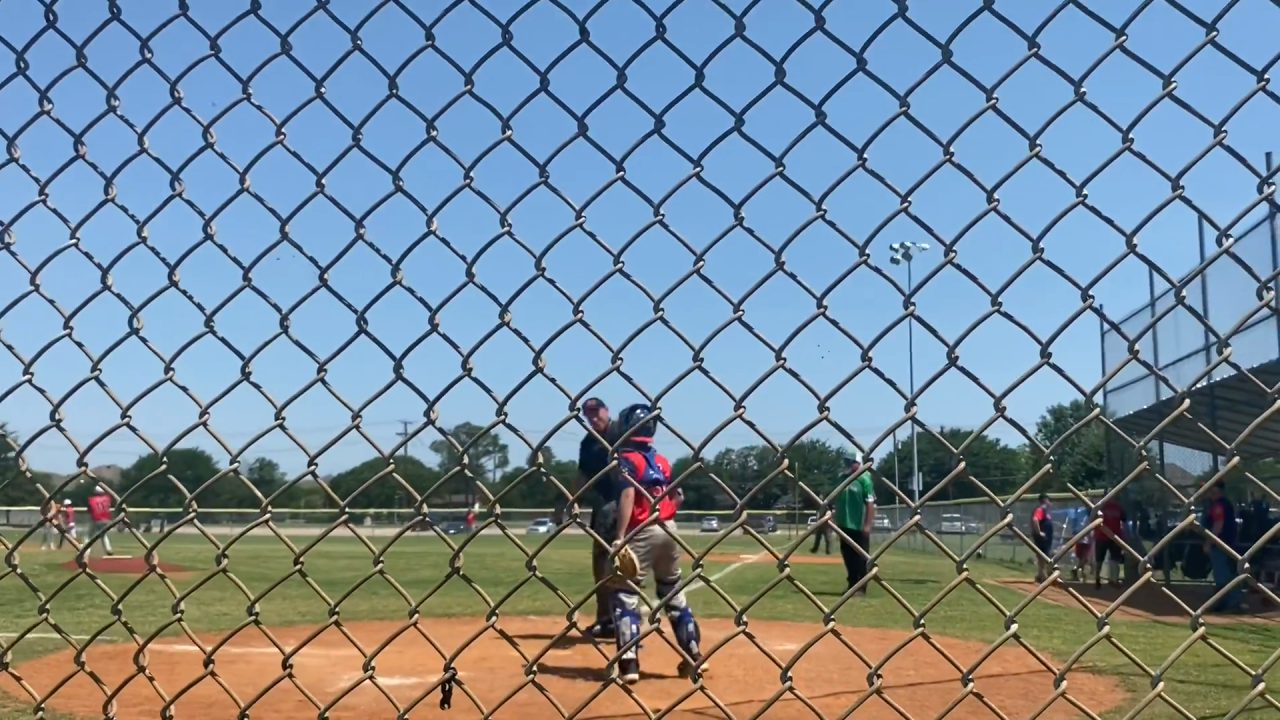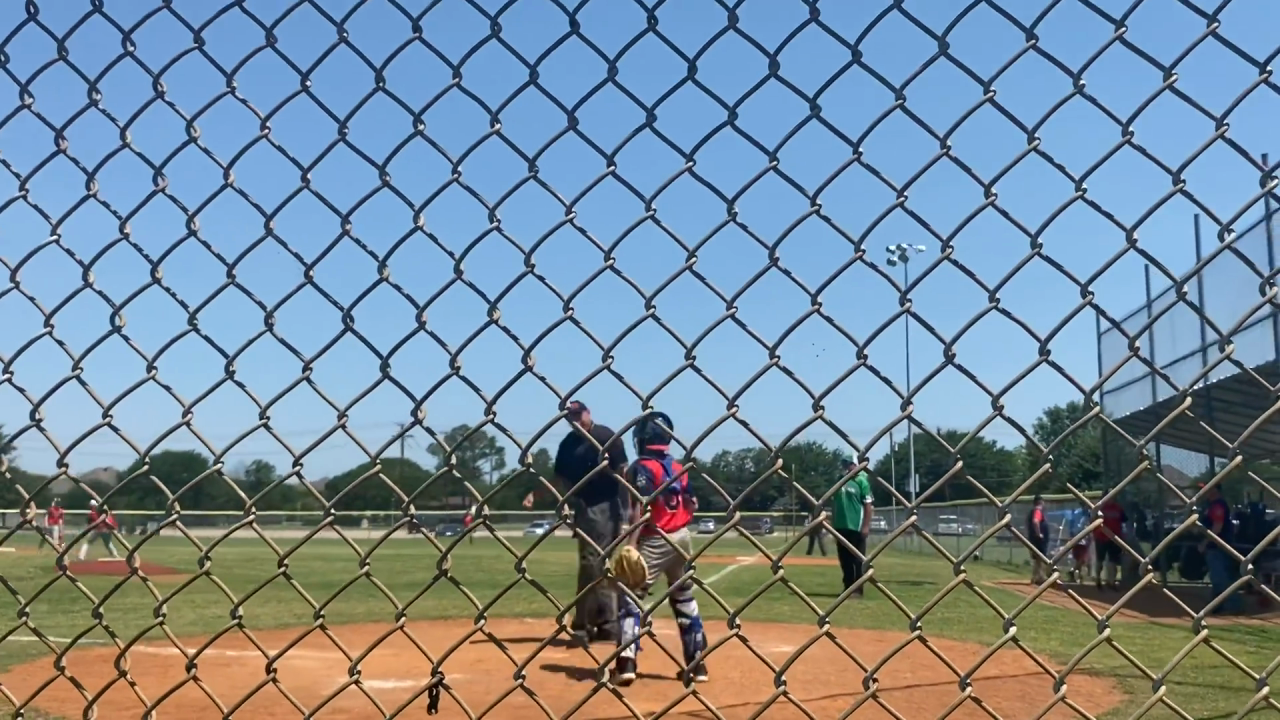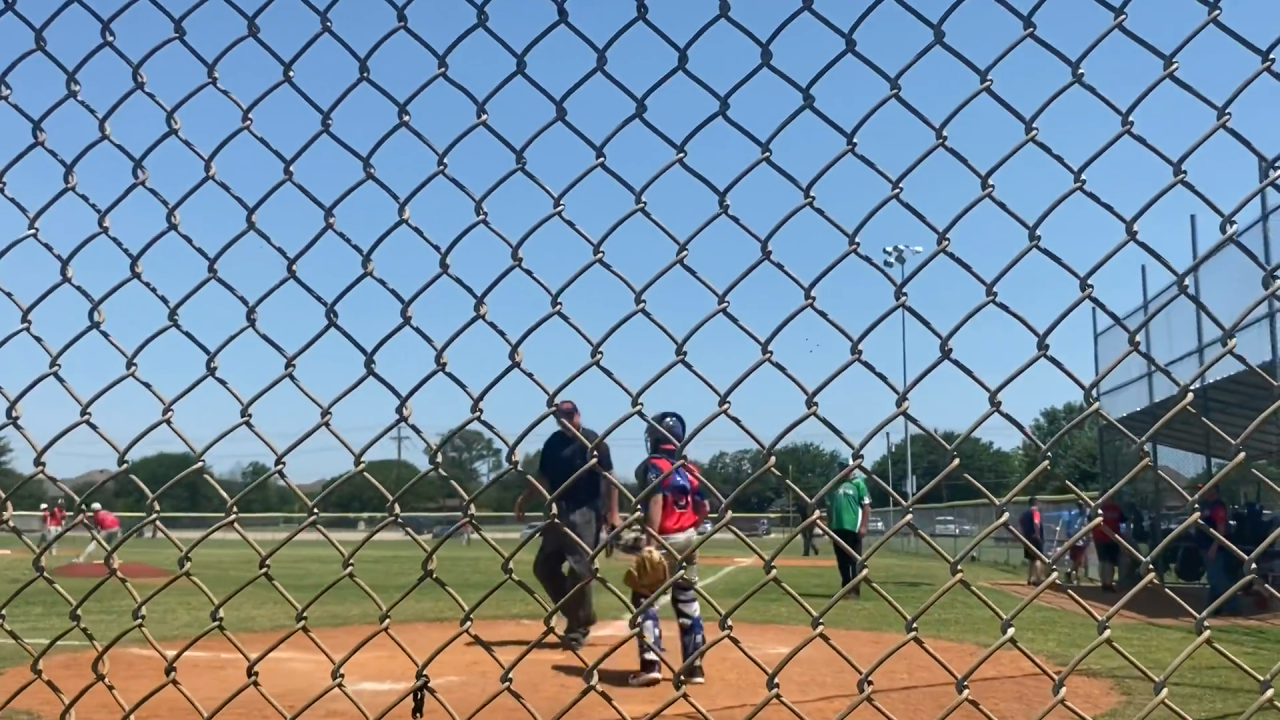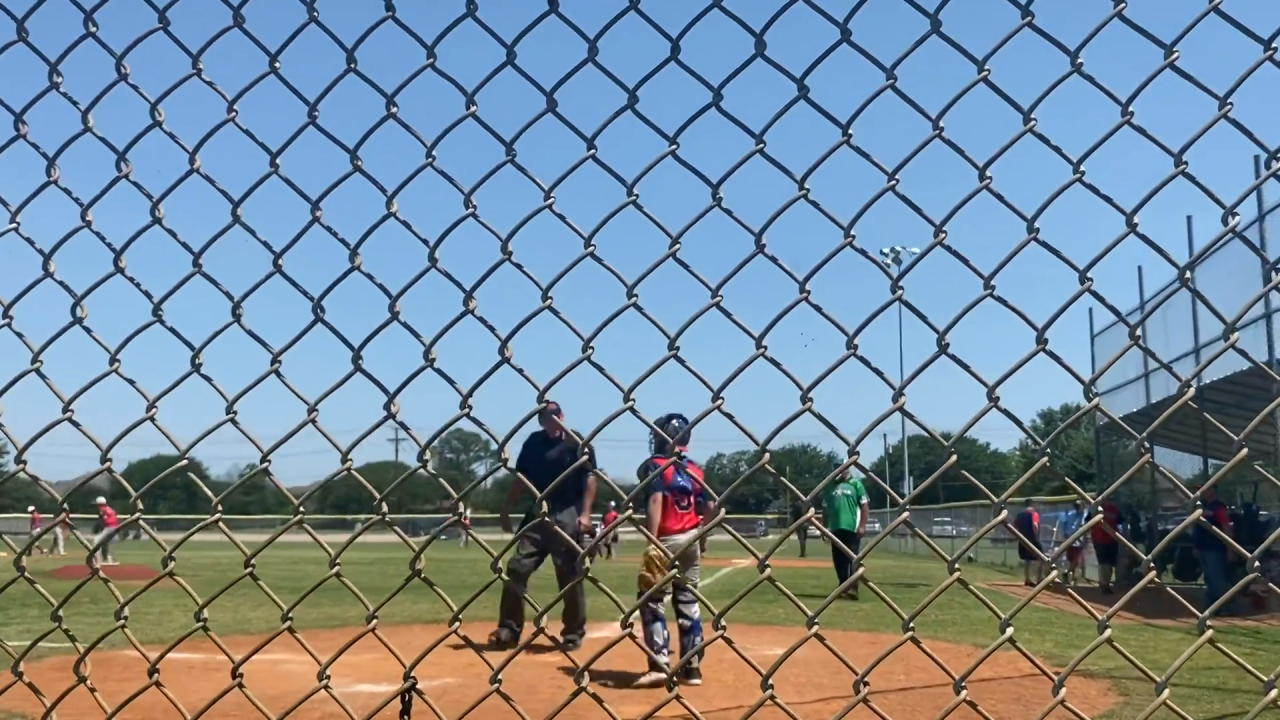
dt=0.2s
person 1, frame 1
left shoulder: (626, 459)
right shoulder: (662, 460)
left elbow: (627, 497)
right elbow: (678, 497)
left wrist: (620, 537)
left hip: (641, 533)
right hip: (668, 529)
left knee: (625, 595)
right knee: (673, 592)
left ankle: (628, 663)
right ankle: (693, 656)
person 1, frame 2
left shoulder: (642, 466)
right shoulder: (679, 468)
left elbow: (641, 506)
right elbow: (692, 505)
left wrist: (631, 544)
left hip: (656, 540)
right hip: (681, 537)
left knee: (630, 597)
right knee: (685, 599)
left ankle: (626, 663)
right ankle: (696, 665)
person 1, frame 3
left shoulder: (652, 465)
right shoulder: (690, 468)
left elbow: (656, 504)
right elbow: (704, 508)
left wrist: (650, 544)
left hip: (665, 539)
right hip: (689, 537)
left knee: (644, 598)
right knee: (687, 600)
left ankle: (651, 663)
right ankle: (694, 666)
person 1, frame 4
left shoulder: (654, 465)
right shoulder: (695, 470)
left elbow: (655, 502)
right elbow: (708, 509)
left wrist: (652, 543)
left hip: (667, 540)
right hip: (690, 539)
left knee: (651, 601)
right knee: (688, 602)
left ankle: (659, 665)
right ankle: (692, 667)
person 2, frame 1
right shoulder: (588, 441)
right elbow: (584, 477)
right hip: (602, 505)
left knee: (605, 560)
right knee: (602, 561)
right ankle: (608, 621)
person 2, frame 2
left shoulder: (606, 436)
right shoulder: (568, 444)
left elbow: (623, 470)
right elbow: (560, 478)
right wrist: (535, 495)
left hip: (604, 508)
right hip: (583, 509)
left knee: (591, 563)
right knee: (595, 566)
left ankle: (584, 624)
right ankle: (608, 624)
person 2, frame 3
left shoulder: (593, 441)
right shoulder: (552, 442)
left elbow: (608, 478)
right elbow: (543, 477)
left wrist: (613, 513)
right wrist: (523, 499)
left hip: (584, 513)
right hip: (559, 512)
left knee: (579, 570)
right knee: (544, 568)
left ankle: (577, 629)
right ankle: (581, 618)
person 2, frame 4
left shoulder: (577, 443)
right shoulder: (532, 442)
left elbow: (590, 478)
right elbow: (521, 479)
left wrist: (585, 513)
right wrist: (506, 509)
left hip: (567, 516)
right hip: (537, 515)
left knee: (570, 574)
right knee: (517, 568)
left ankle: (573, 632)
right ankle: (509, 629)
